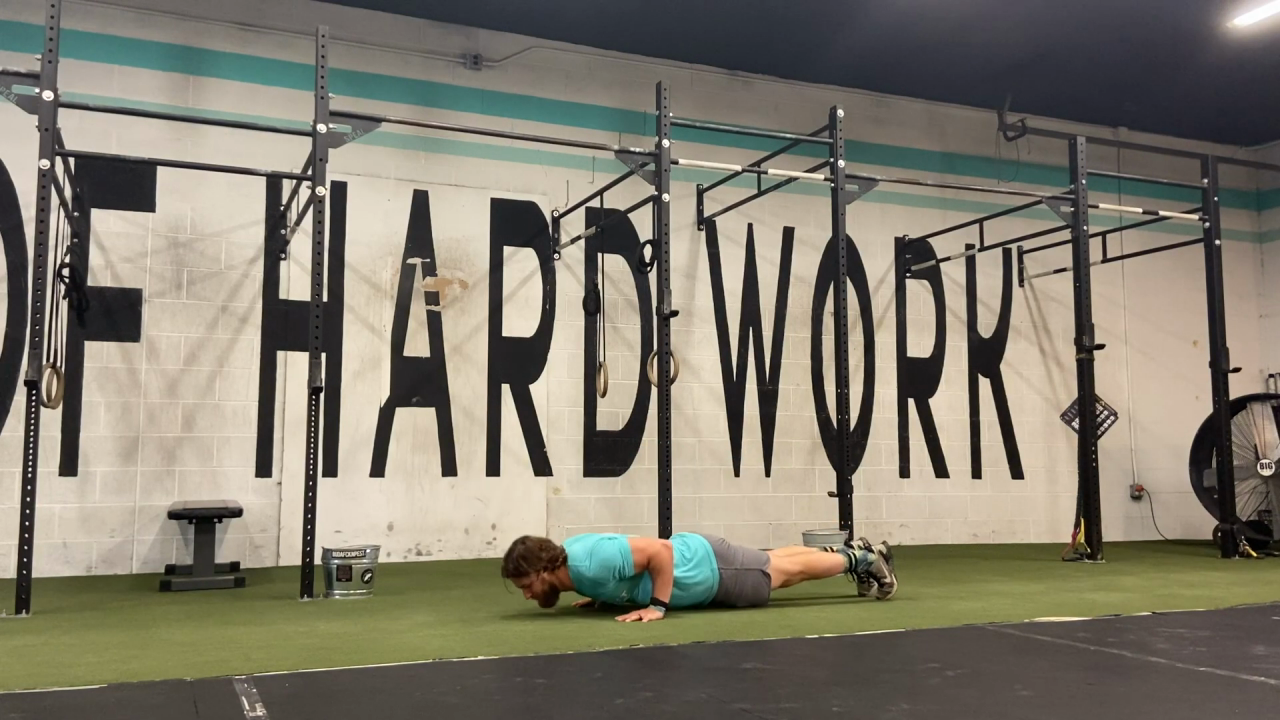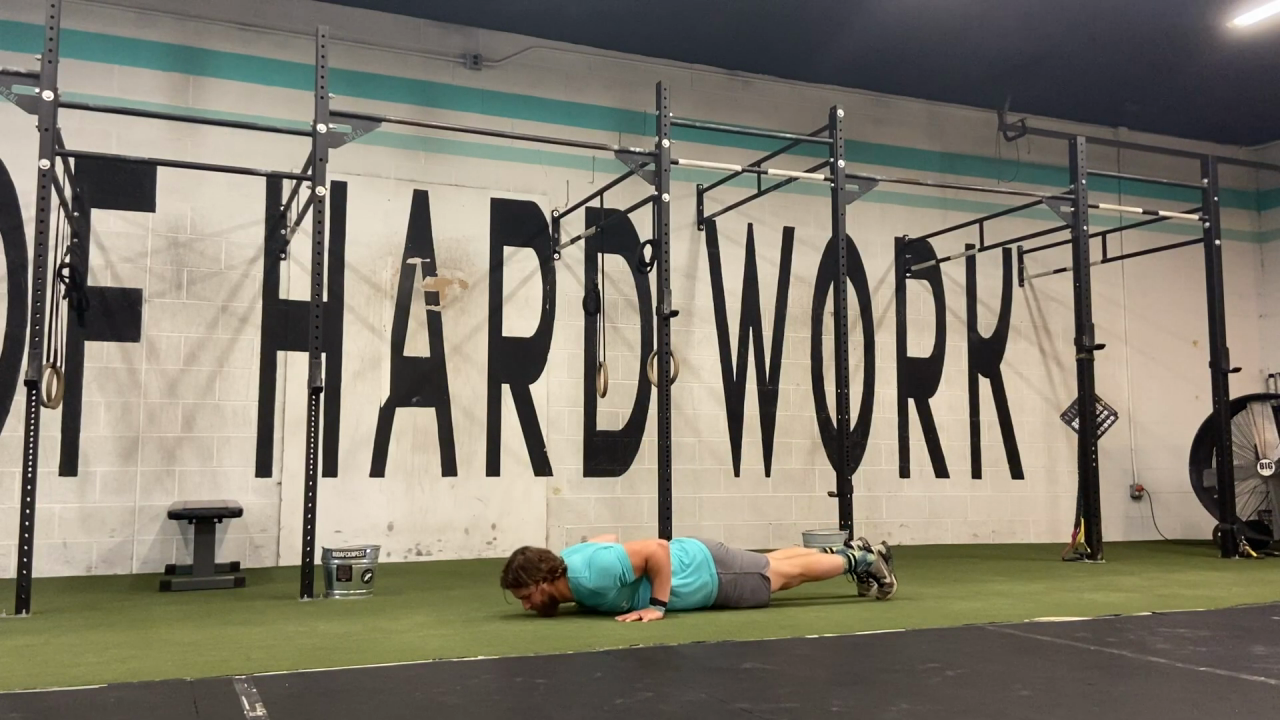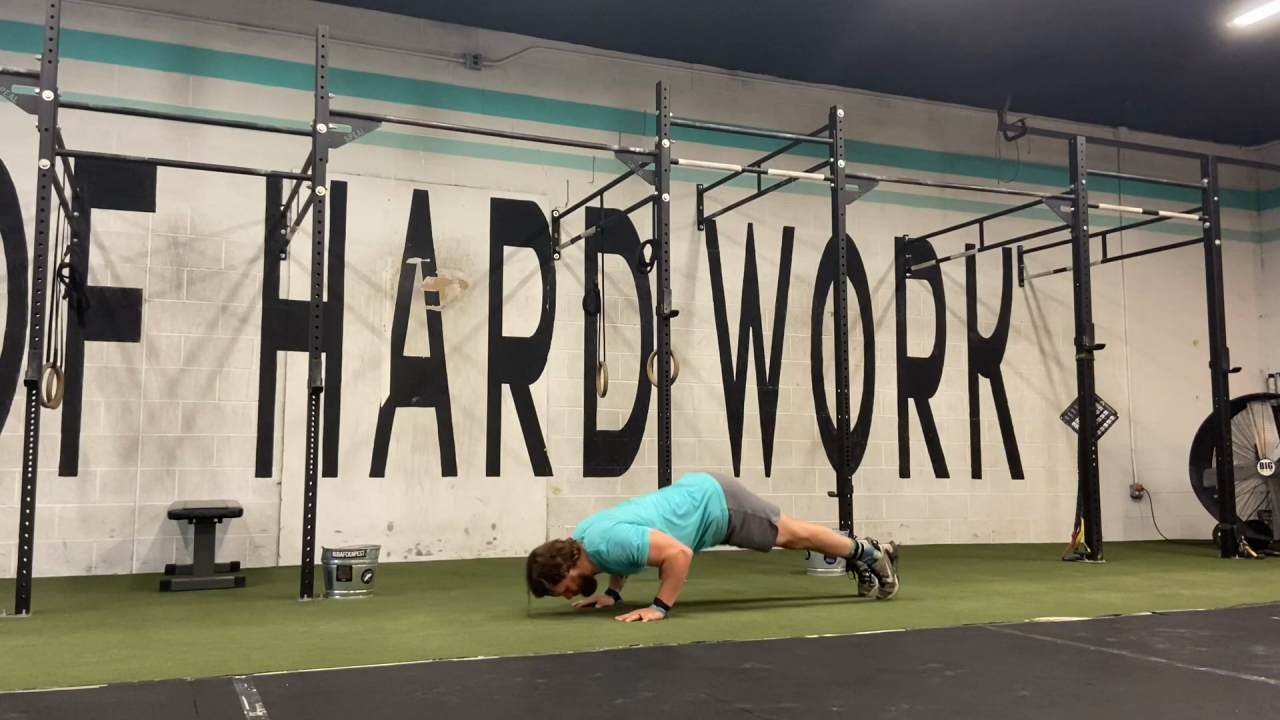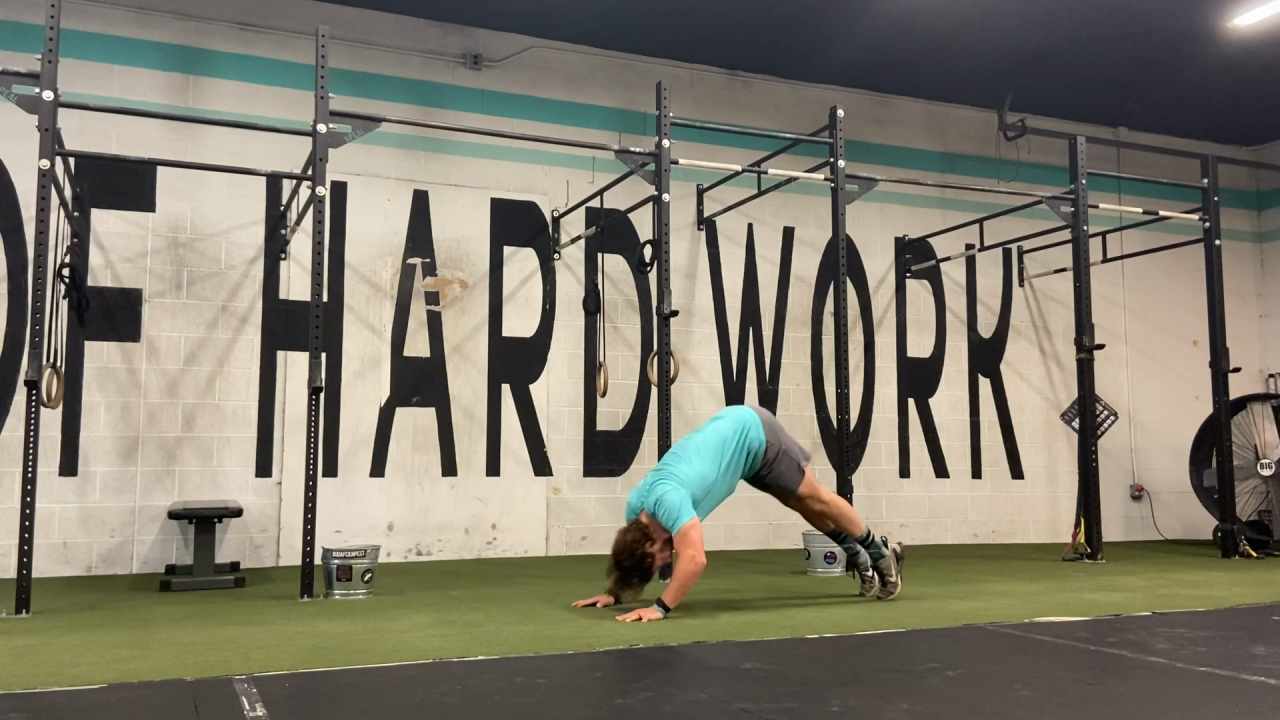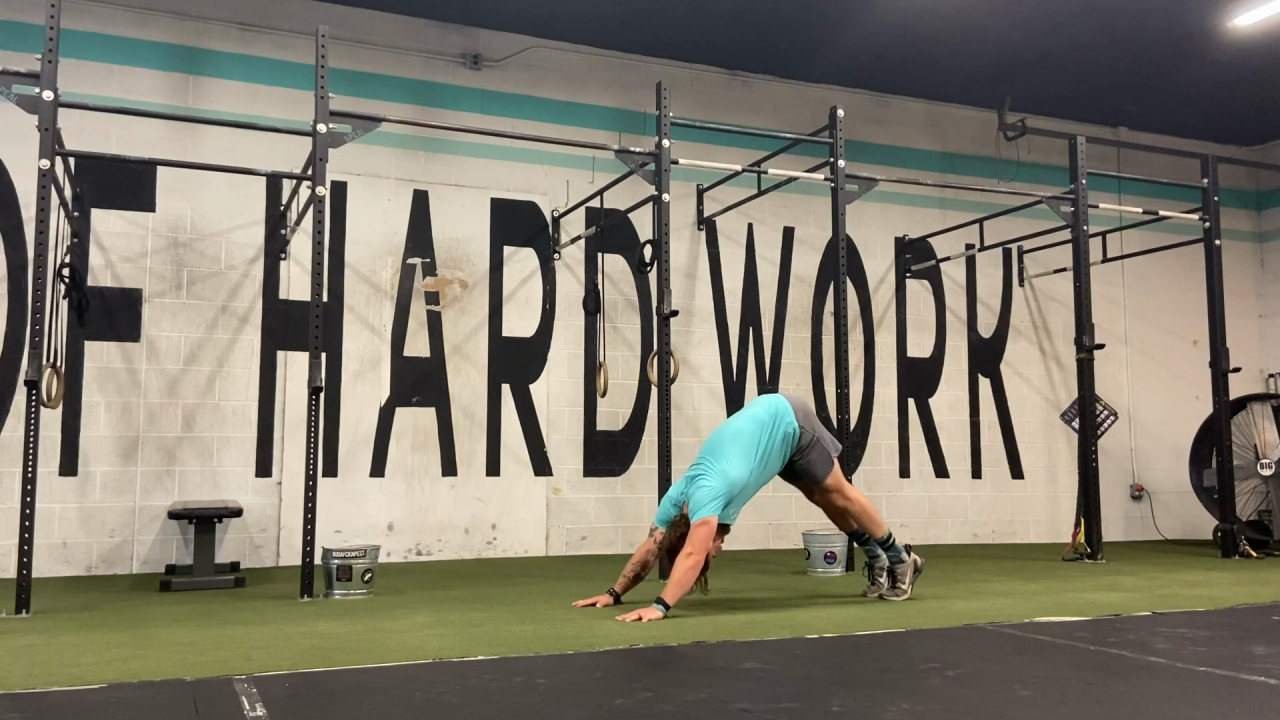
dt=0.5s
person 1, frame 1
left shoulder: (591, 568)
right shoulder: (568, 552)
left elbow: (660, 549)
left wrist: (658, 605)
right wrist: (604, 593)
left hip: (708, 569)
right hip: (693, 556)
left knee: (787, 571)
right knee: (777, 562)
left ankle: (866, 558)
right ankle: (852, 551)
person 1, frame 2
left shoulder: (590, 578)
right shoulder: (567, 559)
left elbow: (657, 548)
right elbow: (607, 538)
left wrist: (657, 605)
right wrist: (602, 600)
left hip: (707, 573)
right hip: (690, 557)
left knee: (787, 573)
right knee: (776, 564)
left ankle: (863, 559)
right ankle: (850, 551)
person 1, frame 3
left shoulder: (607, 542)
right shoulder: (581, 539)
left elbow: (680, 554)
left wrist: (660, 606)
right wrist: (611, 594)
left hip: (717, 504)
right hip: (700, 498)
left knee: (793, 535)
right knee: (787, 536)
left ankle: (872, 554)
right ankle: (860, 554)
person 1, frame 4
left shoulder: (666, 501)
right shoulder: (637, 504)
left elbow: (694, 559)
right elbow: (649, 555)
left wrist: (660, 608)
right wrist: (613, 594)
left hip: (753, 432)
right hip: (730, 430)
left knee: (813, 497)
right knee: (799, 502)
left ankle: (881, 553)
right ankle: (858, 556)
person 1, frame 5
left shoulder: (706, 494)
right shoulder: (676, 499)
left elbow: (692, 556)
right elbow: (650, 548)
left wrist: (659, 607)
right wrist: (614, 593)
left hip: (788, 420)
right hip: (765, 420)
left knee: (837, 494)
right knee: (821, 498)
left ankle: (900, 558)
right ankle: (878, 558)
